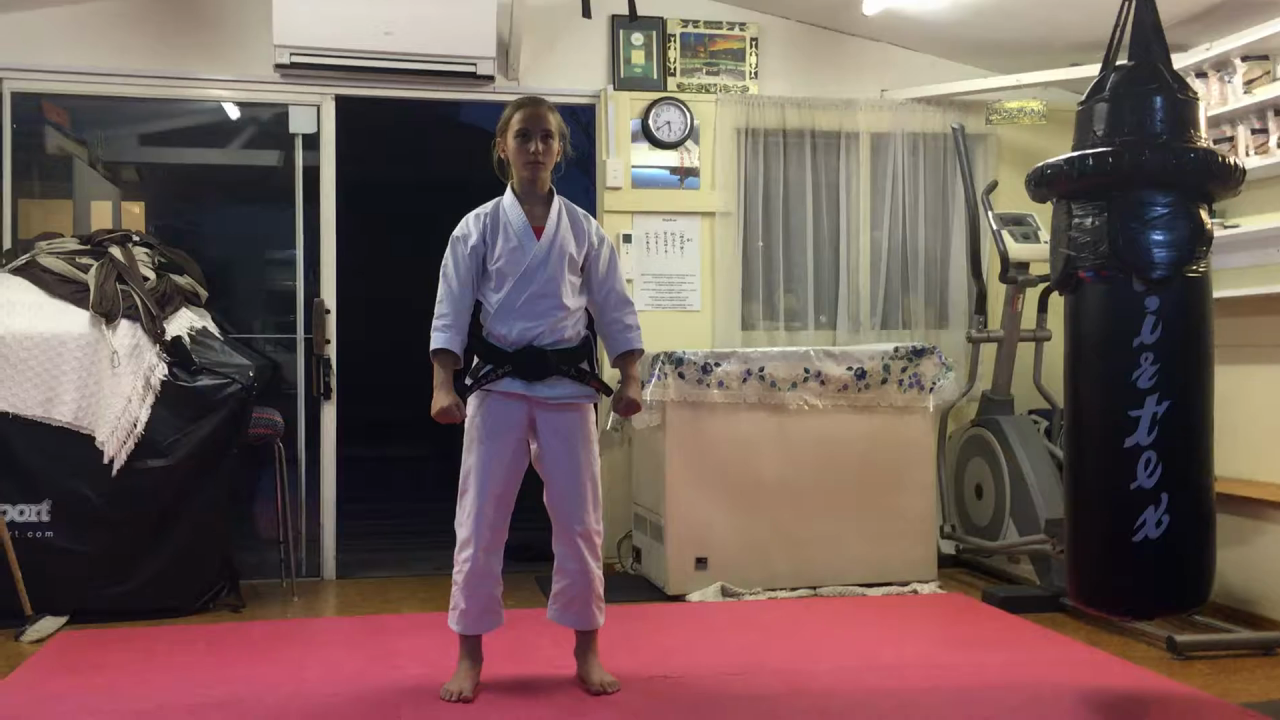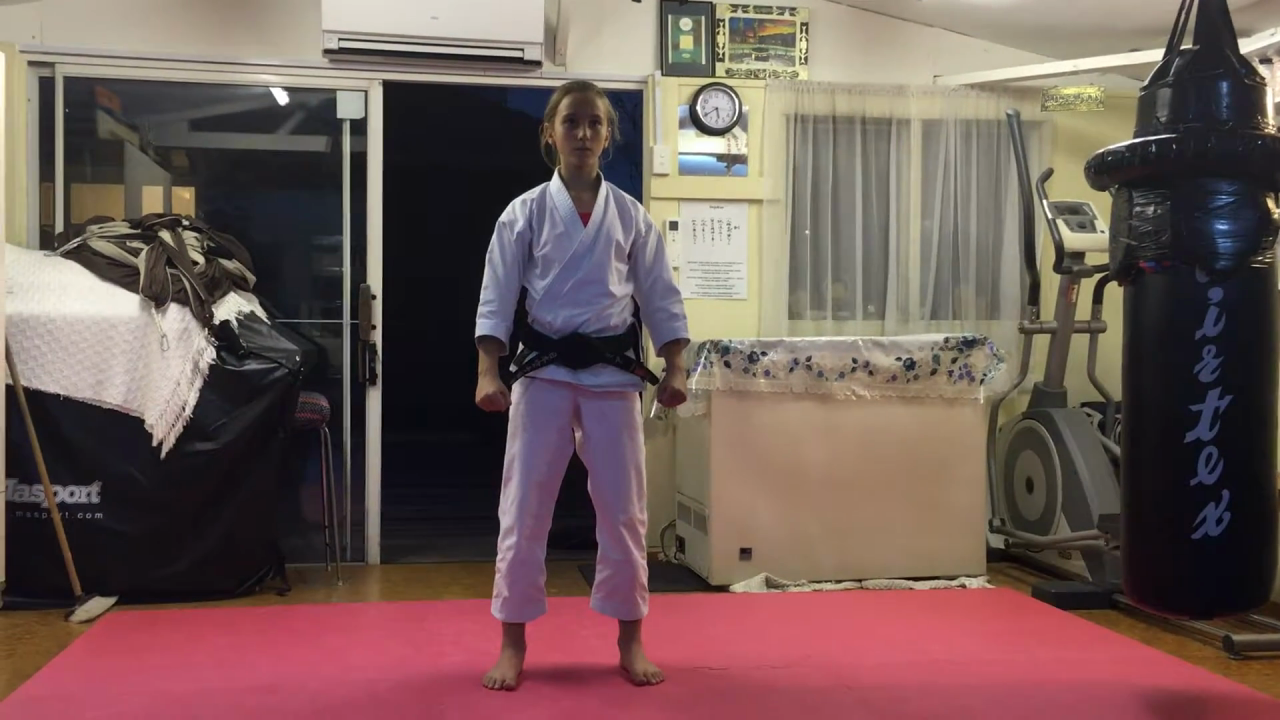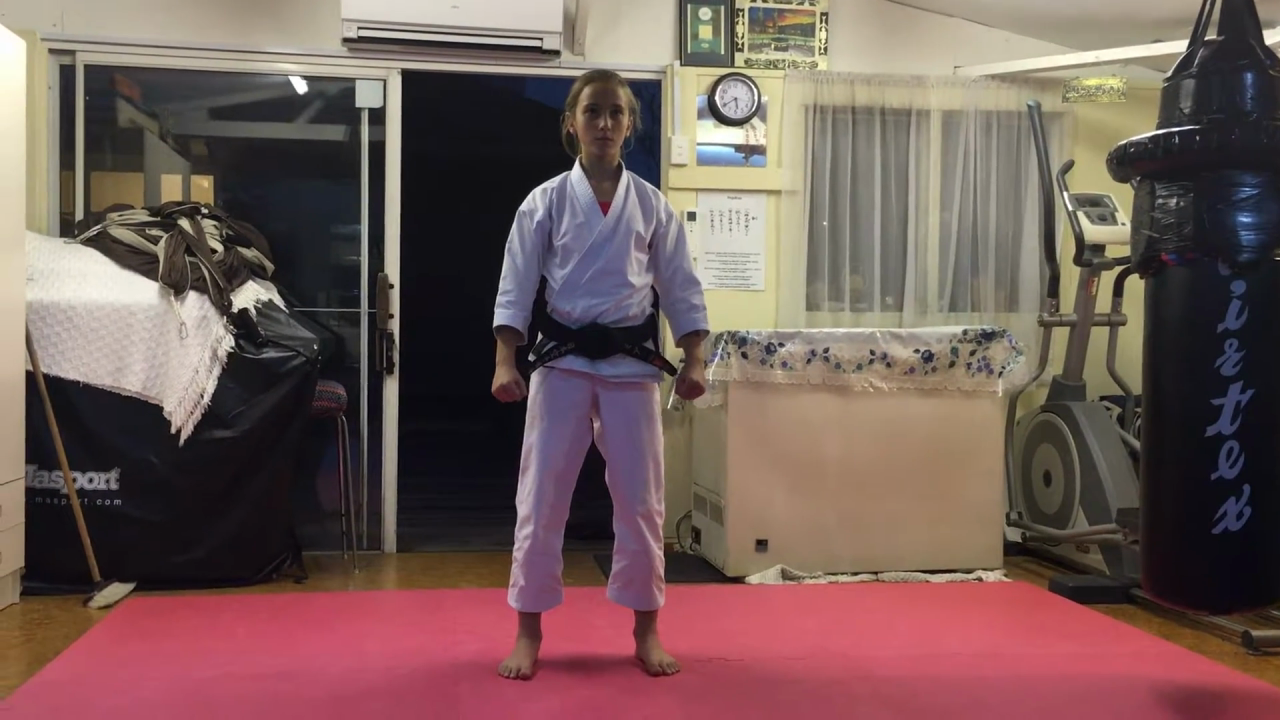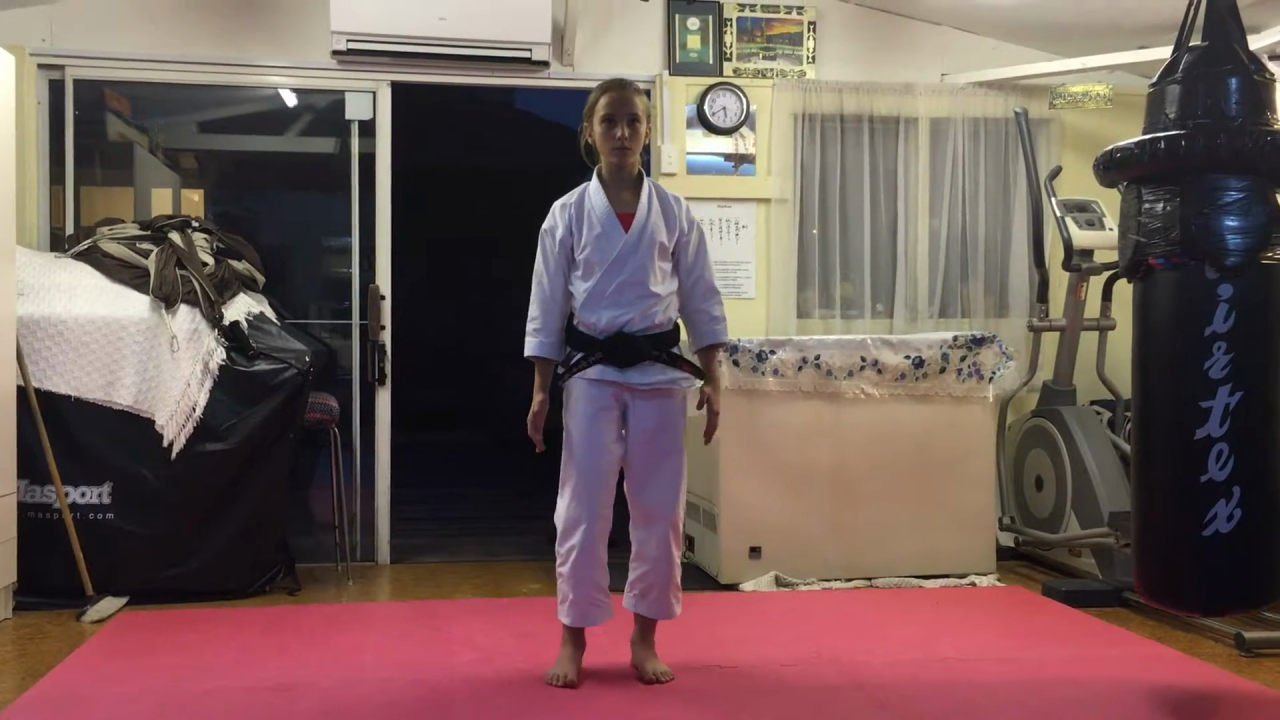
dt=1s
person 1, frame 1
left shoulder: (583, 229)
right shoulder: (478, 226)
left elbow: (614, 307)
right elbow: (451, 309)
left wrist: (630, 378)
right wrist: (443, 385)
left hip: (567, 385)
right hip: (498, 384)
left knee: (580, 518)
right knee: (480, 519)
left ankle: (587, 648)
right ankle: (470, 653)
person 1, frame 2
left shoulder: (631, 216)
right shoulder: (525, 212)
left elbow: (660, 296)
right elbow: (497, 296)
left wrist: (674, 369)
right wrist: (488, 373)
left hip: (613, 373)
right hip: (544, 371)
left knee: (623, 508)
right knee: (524, 507)
left ankle: (630, 638)
right ankle: (513, 641)
person 1, frame 3
left shoulder: (651, 204)
right shoulder: (546, 201)
left elbow: (680, 286)
right elbow: (516, 286)
left wrist: (693, 361)
right wrist: (505, 362)
left hip: (631, 362)
right hip: (563, 360)
left knee: (641, 497)
right knee: (542, 496)
left ankle: (646, 628)
right ankle: (528, 630)
person 1, frame 4
left shoulder: (674, 212)
right shoulder: (568, 213)
left elbow: (701, 299)
right elbow: (547, 305)
left wrist: (711, 380)
right wrist: (540, 391)
left hip: (659, 371)
right hip: (592, 370)
left knee: (659, 508)
right knee: (583, 505)
left ankle: (644, 638)
right ankle: (575, 637)
